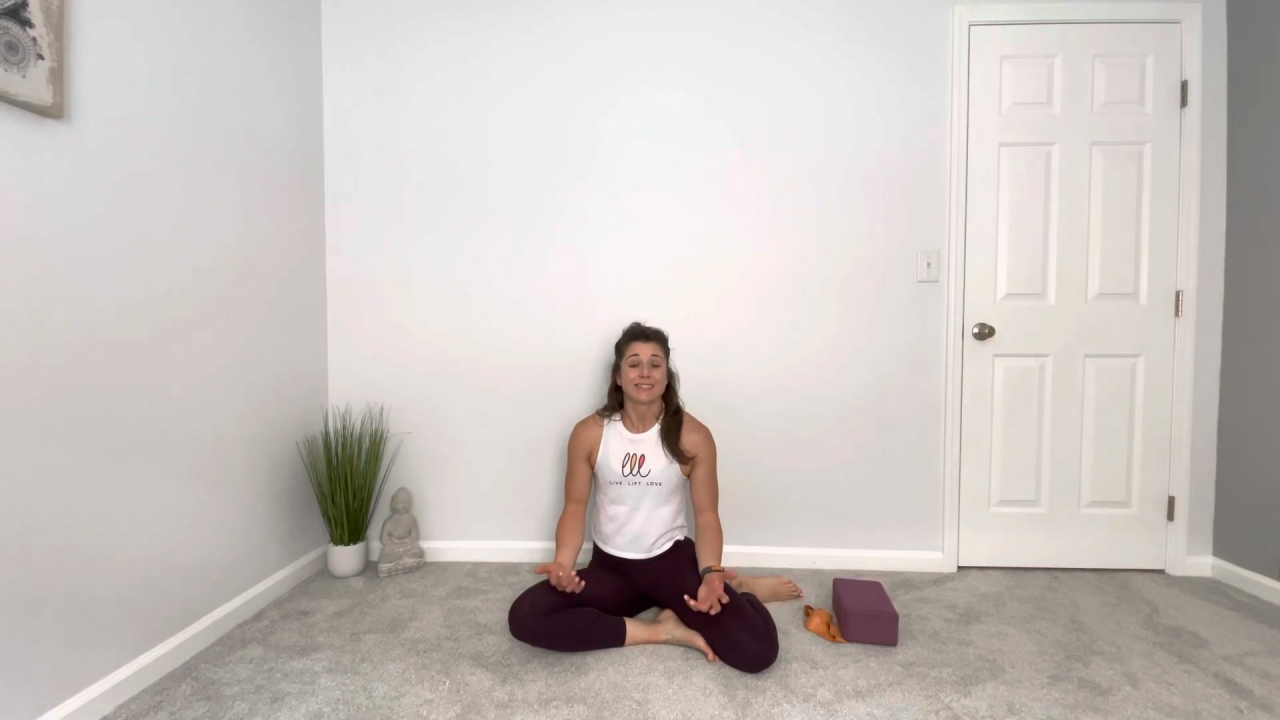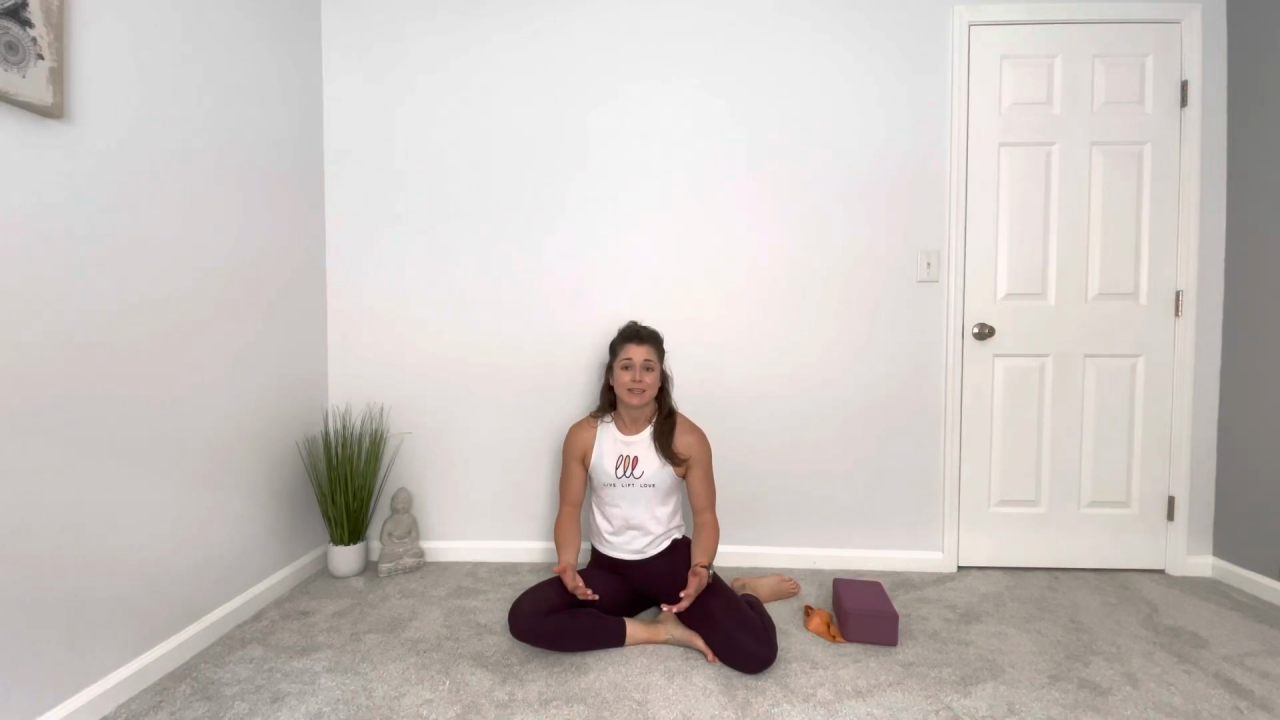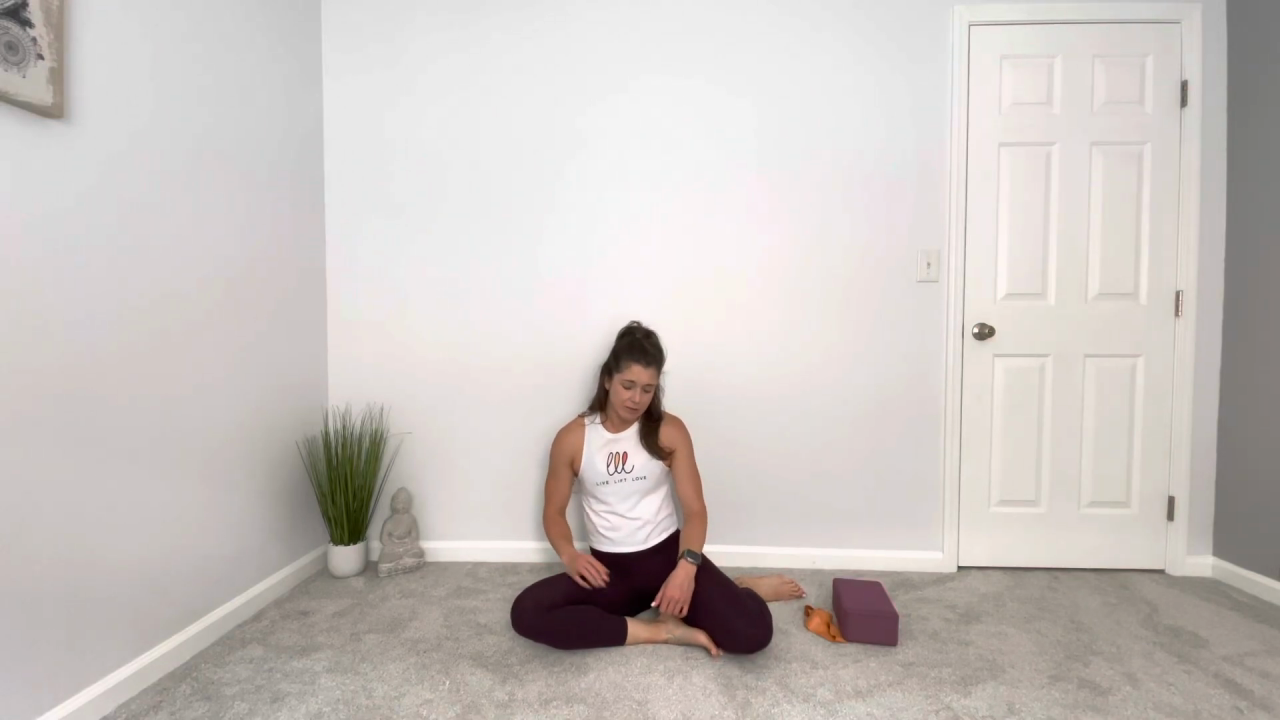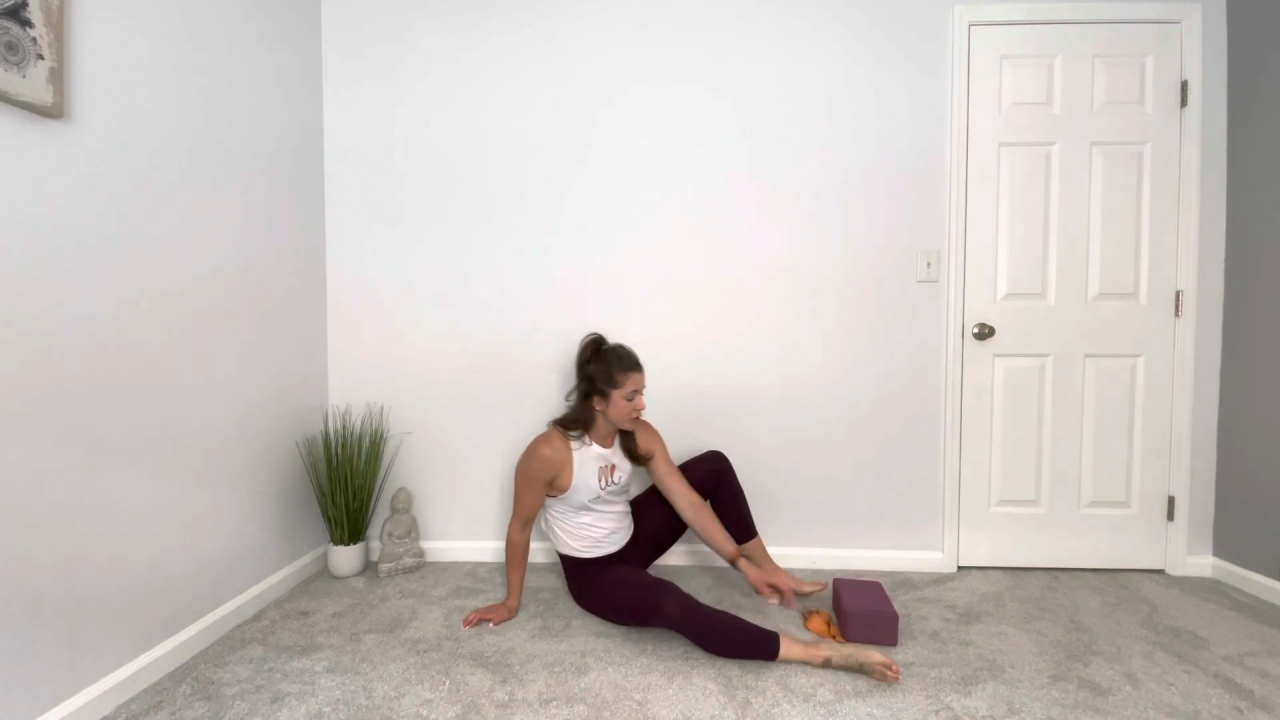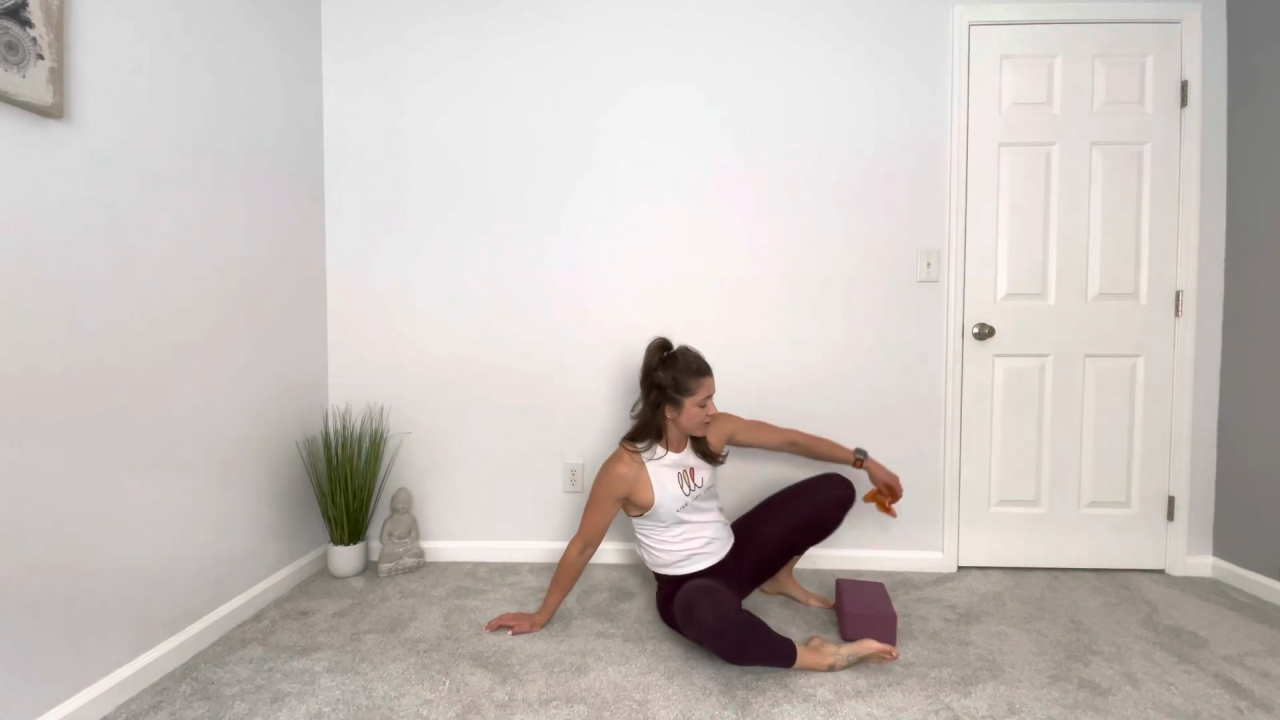
dt=1s
person 1, frame 1
left shoulder: (693, 436)
right shoulder: (589, 433)
left elbow: (706, 515)
right elbow: (575, 508)
left wrist: (712, 573)
right wrist: (562, 564)
left hip: (672, 560)
right hip: (610, 567)
left knee: (758, 651)
right knee: (525, 618)
left ankle: (735, 590)
right ankle: (662, 631)
person 1, frame 2
left shoulder: (687, 438)
right shoulder: (583, 435)
left elbow: (705, 515)
right elbow: (570, 509)
left wrist: (702, 570)
right wrist: (567, 564)
left hip: (670, 560)
right hip: (609, 568)
left knee: (756, 652)
right knee: (525, 618)
left ankle: (741, 592)
right ankle: (663, 631)
person 1, frame 3
left shoulder: (670, 431)
right shoulder: (572, 438)
left elbow: (694, 509)
right elbow: (553, 512)
left wrist: (686, 568)
right wrist: (569, 554)
left hip: (666, 555)
right hip: (609, 568)
left knee: (753, 633)
right knee: (526, 614)
left ankle: (740, 589)
right ankle: (663, 631)
person 1, frame 4
left shoulder: (639, 435)
right shoulder: (549, 452)
left elbow: (686, 502)
right elbow: (520, 526)
left wrist: (742, 564)
right wrist: (512, 602)
left hip: (630, 539)
right hip: (593, 576)
left knee: (713, 465)
right knee: (674, 605)
left ankle: (770, 573)
right ankle: (815, 652)
person 1, frame 5
left shoulder: (712, 430)
right shoulder: (626, 470)
left elbow: (789, 440)
right elbow: (583, 546)
left wrist: (863, 460)
right wrist: (541, 616)
left hip: (732, 552)
right hip: (687, 587)
left knee: (835, 491)
right knee: (711, 612)
left ankle: (778, 578)
right ankle: (813, 656)
